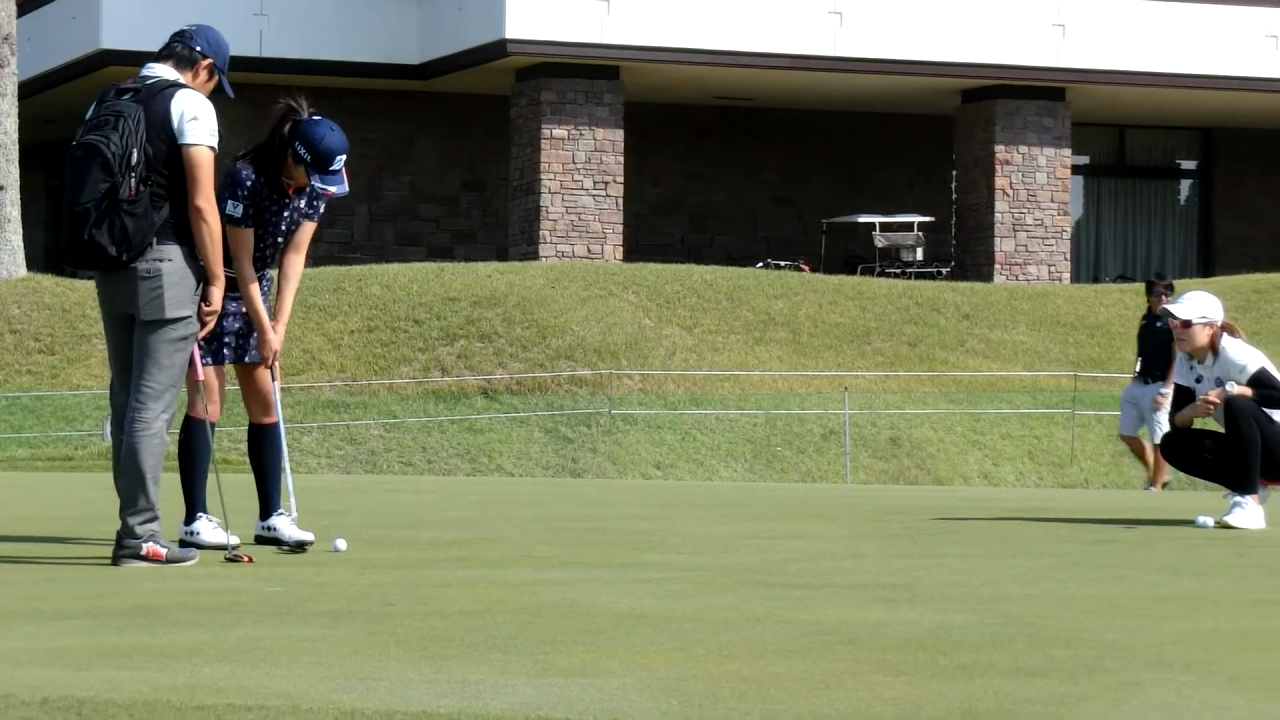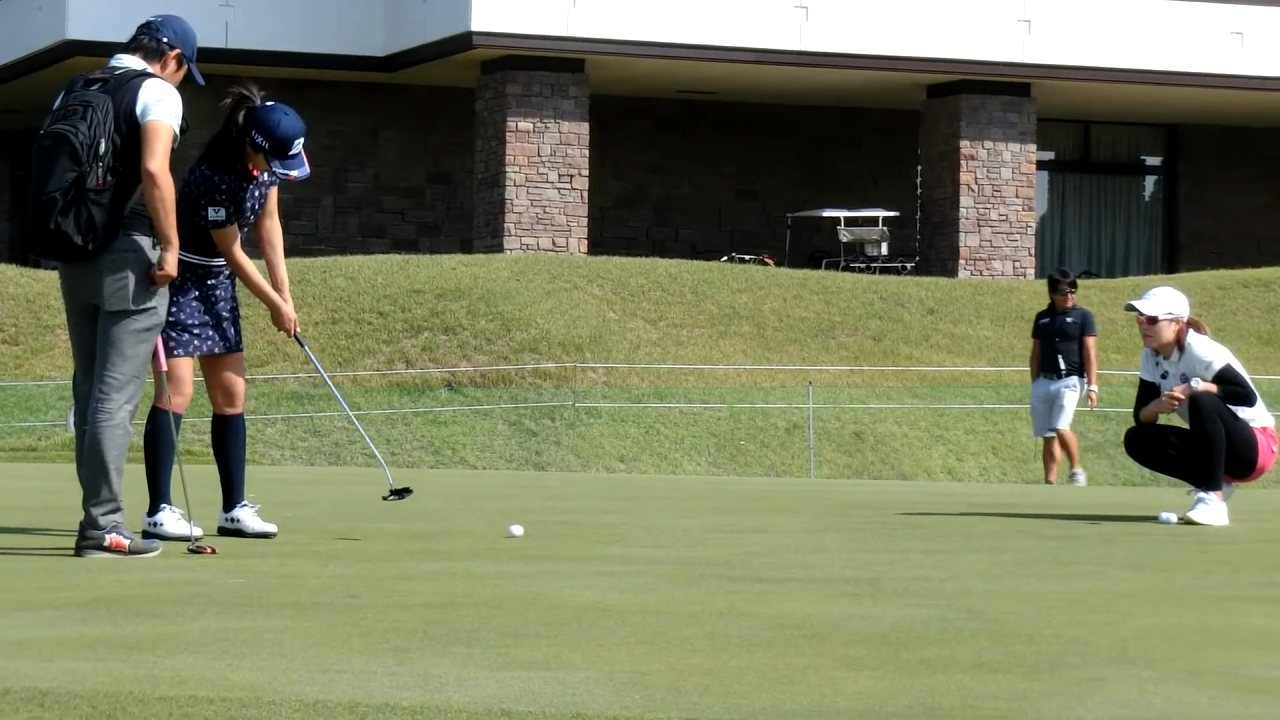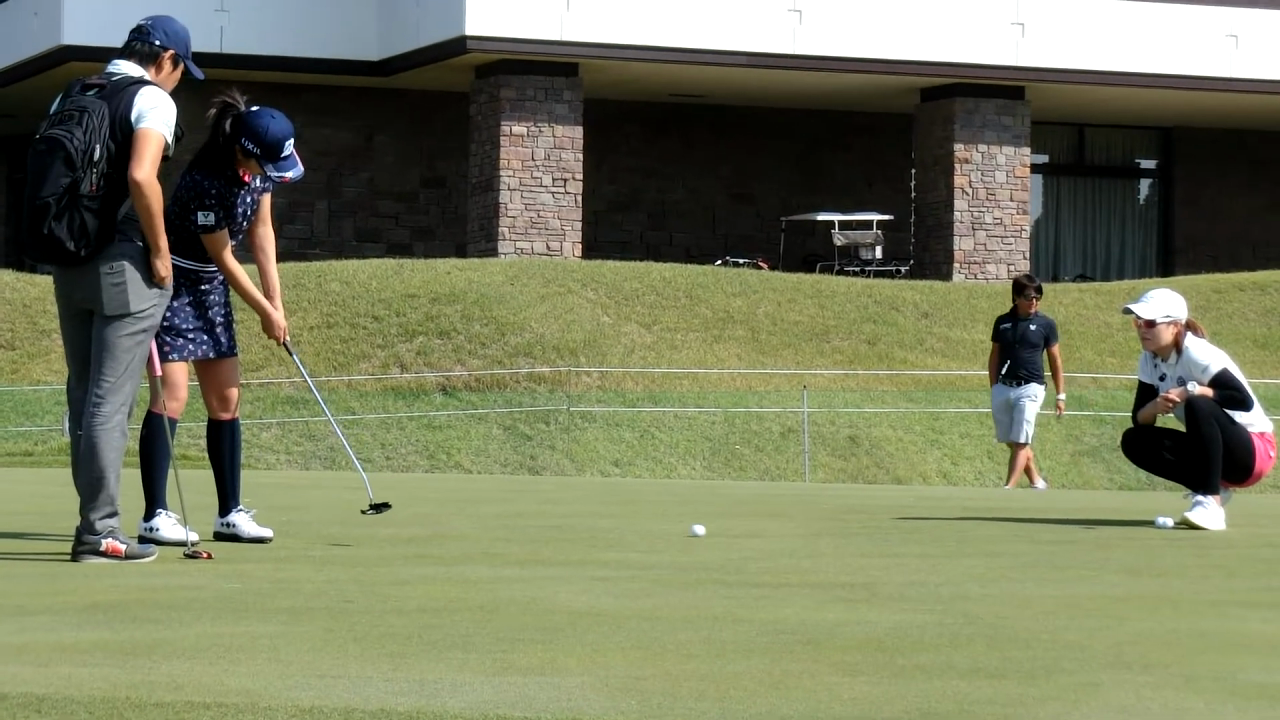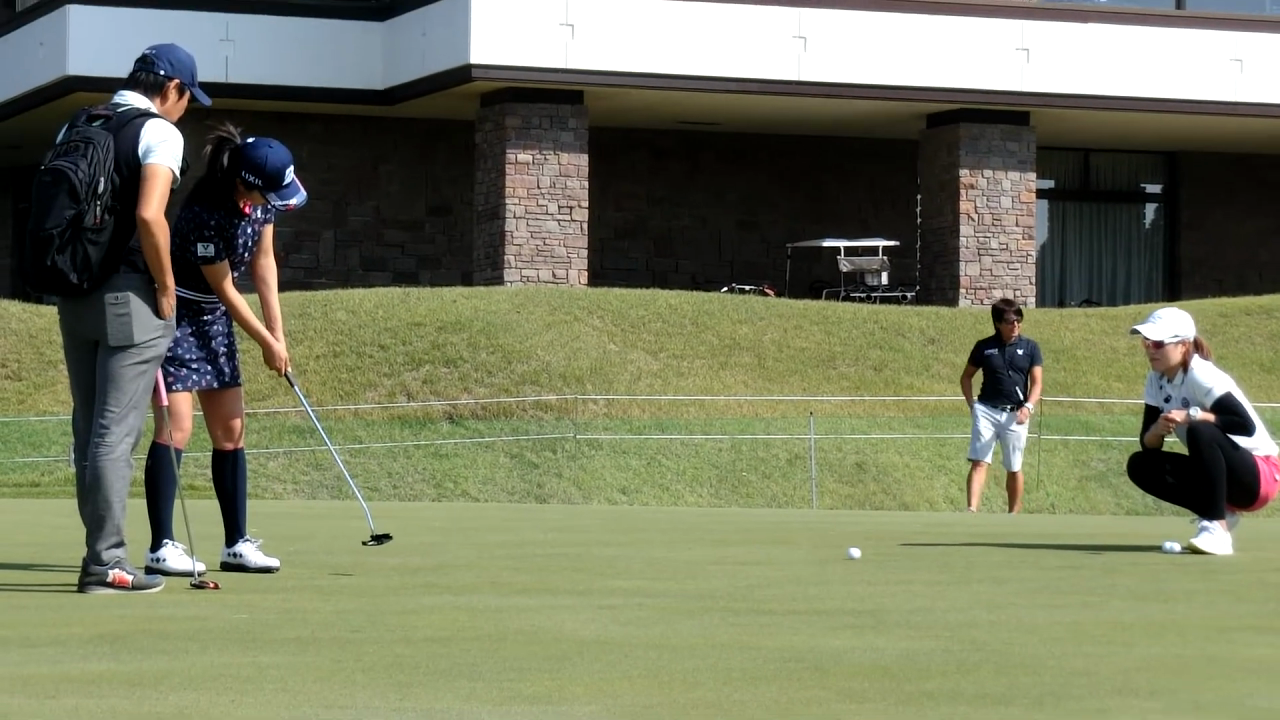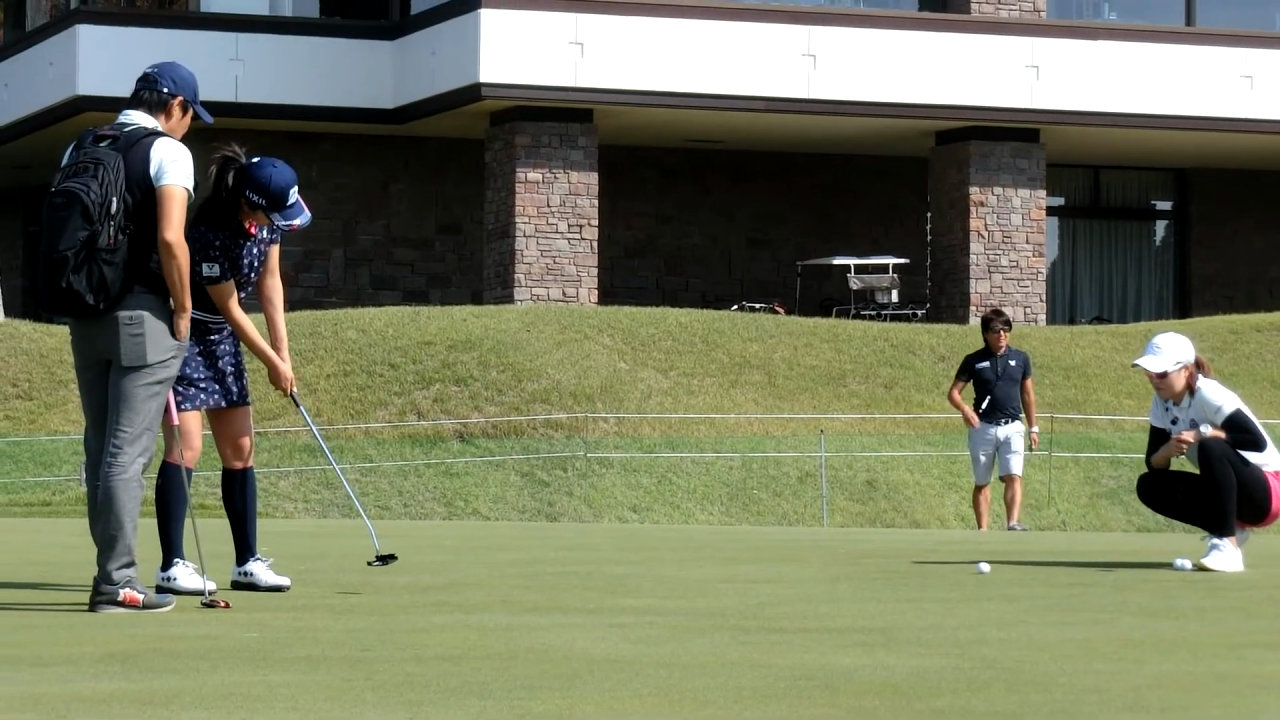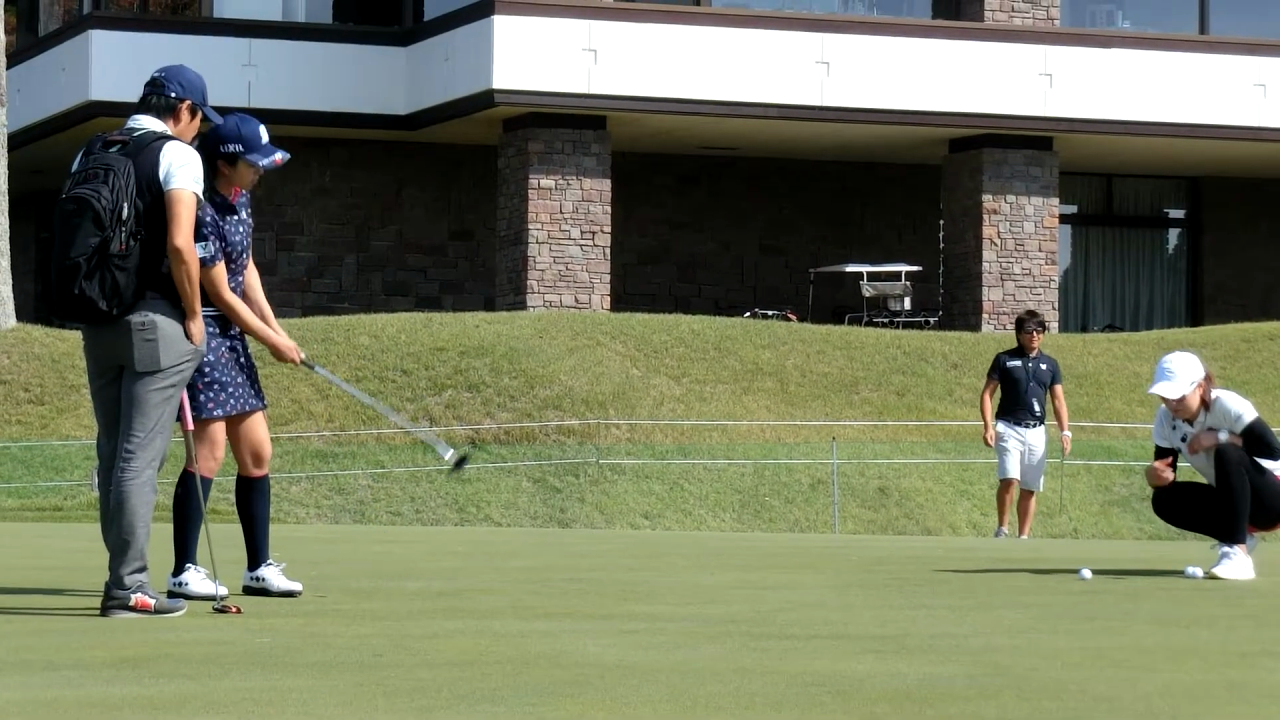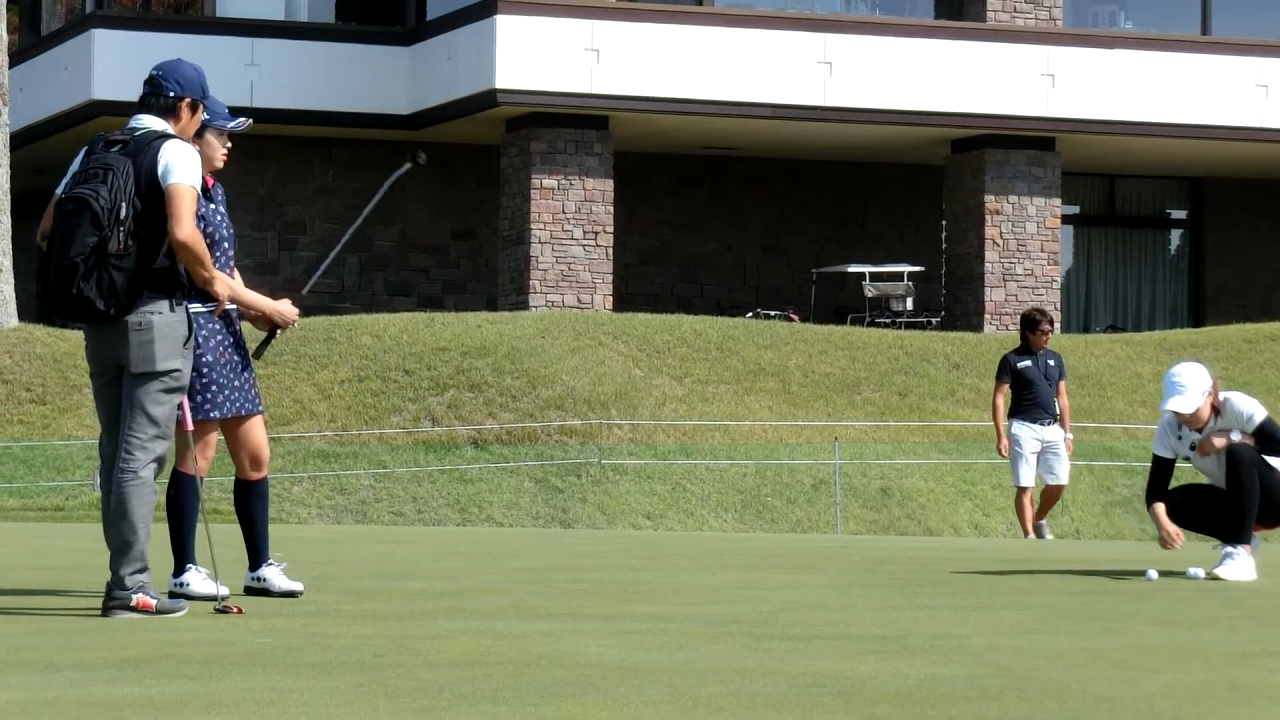
dt=0.5s
person 1, frame 1
right shoulder: (190, 103)
right elbow: (201, 203)
right wrist: (216, 280)
left hip: (112, 266)
right hip: (165, 263)
left knee: (126, 400)
right knee: (151, 405)
left ankle: (135, 524)
right ankle: (139, 535)
person 1, frame 2
right shoulder: (157, 91)
right elbow: (154, 169)
right wrist: (170, 248)
left hip: (75, 256)
right hip: (127, 255)
left knee: (90, 392)
right knee: (115, 396)
left ankle: (99, 515)
right ankle: (103, 527)
person 1, frame 3
left shoulder: (71, 97)
right shoulder: (152, 98)
right elbow: (141, 177)
right wrist: (160, 251)
left hip: (70, 262)
right hip: (122, 262)
left knee: (84, 396)
right knee: (109, 401)
left ankle: (94, 520)
right ankle: (99, 531)
person 1, frame 4
right shoulder: (159, 131)
right elbow: (148, 216)
right wrist: (166, 288)
left hip: (75, 293)
right hip: (127, 295)
left knee: (89, 428)
right knee: (115, 431)
left ankle: (102, 551)
right ankle: (106, 563)
person 1, frame 5
left shoulder: (81, 148)
right shoulder: (168, 150)
right elbow: (170, 238)
right wrist: (183, 310)
left hip: (87, 315)
right hip: (141, 314)
left knee: (101, 448)
right knee: (127, 451)
left ankle: (113, 571)
right ankle: (116, 582)
person 1, frame 6
left shoulder: (92, 153)
right shoulder: (178, 154)
right elbow: (180, 244)
right wrist: (193, 314)
left hip: (99, 319)
right hip: (153, 318)
left knee: (114, 453)
right knee: (140, 457)
left ankle: (125, 576)
right ankle: (128, 586)
person 1, frame 7
left shoulder: (94, 152)
right shoulder: (175, 151)
left elbow: (48, 233)
right elbow: (182, 233)
right wrist: (213, 281)
left hip: (101, 318)
right hip: (154, 315)
left knee: (116, 451)
right knee: (140, 454)
left ankle: (125, 576)
right ankle: (128, 586)
person 2, frame 1
left shoulder: (315, 187)
right shoulder: (246, 177)
left elbow: (295, 254)
right elbow: (242, 260)
left wrist: (279, 325)
right wrist: (264, 328)
left hip: (254, 289)
left knee: (267, 404)
right knee: (209, 400)
left ankle: (271, 516)
right ankle: (195, 518)
person 2, frame 2
left shoulder: (268, 162)
right shoulder: (214, 176)
left elbow: (269, 222)
right elbow: (234, 252)
left wrist: (285, 291)
right wrist: (274, 305)
left hip: (218, 281)
right hip: (181, 279)
left knee: (231, 395)
right knee: (177, 392)
left ankle: (235, 509)
right ankle: (159, 511)
person 2, frame 3
left shoulder: (260, 167)
right shoulder: (205, 181)
left elbow: (261, 229)
right elbow: (224, 257)
left wrist: (277, 300)
right wrist: (265, 311)
left hip: (212, 287)
right hip: (174, 284)
left knee: (226, 400)
right knee: (172, 397)
left ankle: (230, 513)
right ankle: (154, 516)
person 2, frame 4
left shoulder: (262, 198)
right shoulder: (205, 212)
left elbow: (263, 260)
right elbow: (225, 288)
left wrist: (278, 331)
right wrist: (266, 343)
left hip: (214, 317)
right hip: (176, 314)
left knee: (230, 430)
right knee: (177, 426)
left ankle: (237, 543)
right ankle: (162, 546)
person 2, frame 5
left shoulder: (268, 218)
right shoulder: (211, 231)
left elbow: (270, 281)
right elbow: (230, 308)
left wrist: (283, 351)
right wrist: (272, 363)
left hip: (222, 337)
right hip: (184, 334)
left knee: (240, 449)
right knee: (187, 446)
left ankle: (247, 562)
right ankle: (172, 565)
person 2, frame 6
left shoulder: (240, 198)
right shoulder: (201, 211)
right elbow: (221, 294)
left wrist: (273, 323)
right wrist: (273, 341)
left hip: (232, 335)
right hip: (200, 334)
left knee: (257, 453)
right knee: (210, 452)
left ankle: (260, 568)
right ankle: (183, 571)
person 2, frame 7
left shoulder: (215, 191)
left wrist: (256, 311)
right wrist: (267, 306)
left hip: (226, 333)
right hip: (195, 330)
left knee: (255, 456)
right knee: (198, 452)
left ankle: (260, 568)
right ankle: (184, 571)
person 3, frame 1
left shoulder: (1234, 354)
right shoulder: (1184, 361)
right elbow: (1176, 422)
left wrist: (1229, 390)
right wrist: (1192, 410)
right hip: (1250, 450)
left knee: (1237, 404)
right knee: (1173, 444)
left ankle: (1249, 503)
right ankle: (1251, 488)
person 3, frame 2
left shoulder: (1200, 351)
right shoulder: (1150, 357)
left elbow: (1248, 396)
right elbow: (1140, 416)
left wrist: (1194, 386)
right wrist: (1157, 406)
right hip: (1215, 447)
left knee: (1202, 401)
right knee: (1137, 439)
left ankle: (1214, 500)
right ankle: (1215, 485)
person 3, frame 3
left shoulder: (1197, 353)
right shoulder: (1149, 359)
left elbow: (1245, 401)
right elbow: (1139, 419)
left wrist: (1190, 389)
right wrist: (1154, 407)
right hip: (1213, 450)
left knee: (1198, 405)
right knee: (1133, 441)
left ankle: (1211, 504)
right ankle: (1212, 489)
person 3, frame 4
left shoulder: (1201, 376)
right shoulder: (1156, 380)
left elbow: (1246, 425)
right elbow: (1148, 445)
left wrist: (1191, 415)
right wrist: (1157, 429)
right hip: (1219, 474)
left knee: (1200, 431)
right knee: (1140, 465)
left ankle: (1217, 529)
right ankle: (1219, 514)
person 3, frame 5
left shoulder: (1208, 395)
right shoulder: (1162, 402)
left elbow: (1257, 441)
right elbow: (1153, 465)
left wrist: (1203, 432)
right wrist: (1167, 450)
right hip: (1226, 493)
left knee: (1211, 448)
right knee: (1149, 486)
left ankle: (1228, 547)
right ankle: (1230, 530)
person 3, frame 6
left shoulder: (1226, 404)
right shoulder: (1165, 418)
right elbow: (1164, 482)
left wrist: (1220, 437)
right wrist: (1154, 473)
right hip: (1233, 501)
left knee: (1227, 453)
right knee: (1165, 500)
left ankle: (1239, 554)
right ankle: (1239, 539)
person 3, frame 7
left shoulder: (1236, 406)
right shoulder: (1169, 427)
right elbow: (1156, 488)
left wrist: (1232, 437)
right wrist: (1163, 524)
right hip: (1234, 501)
left knee: (1239, 452)
right knee: (1177, 502)
left ankle: (1242, 554)
right ankle: (1241, 539)
person 4, frame 1
right shoulder: (1146, 318)
left elbow: (1178, 359)
left wrist: (1166, 391)
right wrist: (1134, 382)
left hip: (1159, 386)
right hip: (1139, 385)
left knee: (1159, 440)
right knee: (1127, 434)
left ankle: (1156, 488)
right ankle: (1155, 474)
person 4, frame 2
left shoulder: (1083, 316)
right shoulder: (1042, 317)
left elbow: (1090, 353)
left wrist: (1092, 387)
right wrist: (1034, 382)
left hip: (1069, 381)
right hip: (1043, 382)
left knee: (1061, 428)
right knee: (1048, 436)
left ankle: (1076, 469)
right ankle: (1050, 485)
person 4, frame 3
left shoulder: (1046, 324)
right shoulder: (1002, 322)
left elbow: (1055, 361)
right elbow: (994, 357)
left wrist: (1060, 394)
right wrist: (993, 387)
left hip: (1030, 389)
right hip: (1003, 388)
left knee: (1020, 442)
right knee: (1011, 442)
left ankle: (1008, 489)
right ankle: (1037, 482)
person 4, frame 4
left shoulder: (1030, 347)
right shoulder: (983, 347)
left elbow: (1036, 382)
right elbow: (966, 376)
left wrist: (1028, 406)
right wrist: (970, 402)
left hip: (1015, 415)
right hip: (986, 411)
left knee: (1014, 469)
right knee: (979, 463)
left ankle: (1014, 514)
right ankle: (972, 511)
person 4, frame 5
left shoulder: (1021, 358)
right shoulder: (973, 361)
left elbow: (1027, 394)
right elbow: (954, 391)
left wrist: (1033, 427)
right wrist: (965, 410)
left hip: (1012, 427)
right hip: (982, 428)
left knee: (1013, 476)
right knee: (981, 483)
left ankle: (1013, 524)
right ankle: (983, 531)
person 4, frame 6
left shoulder: (1050, 364)
right shoulder: (1004, 359)
left elbow: (1058, 400)
right elbow: (987, 394)
left wrist: (1065, 431)
right wrist: (988, 427)
left hip: (1037, 432)
right hip: (1009, 429)
left knee: (1030, 489)
right knee: (1010, 480)
left ankle: (1024, 538)
right ankle: (1002, 528)
person 4, frame 7
left shoulder: (1056, 359)
right shoulder: (1011, 360)
left elbow: (1062, 397)
right elbow: (999, 398)
left wrist: (1067, 433)
right wrist: (1001, 435)
left hip: (1052, 429)
right hip: (1024, 428)
left knee: (1059, 482)
right knee: (1025, 486)
left ankle: (1039, 521)
right ankle: (1029, 537)
